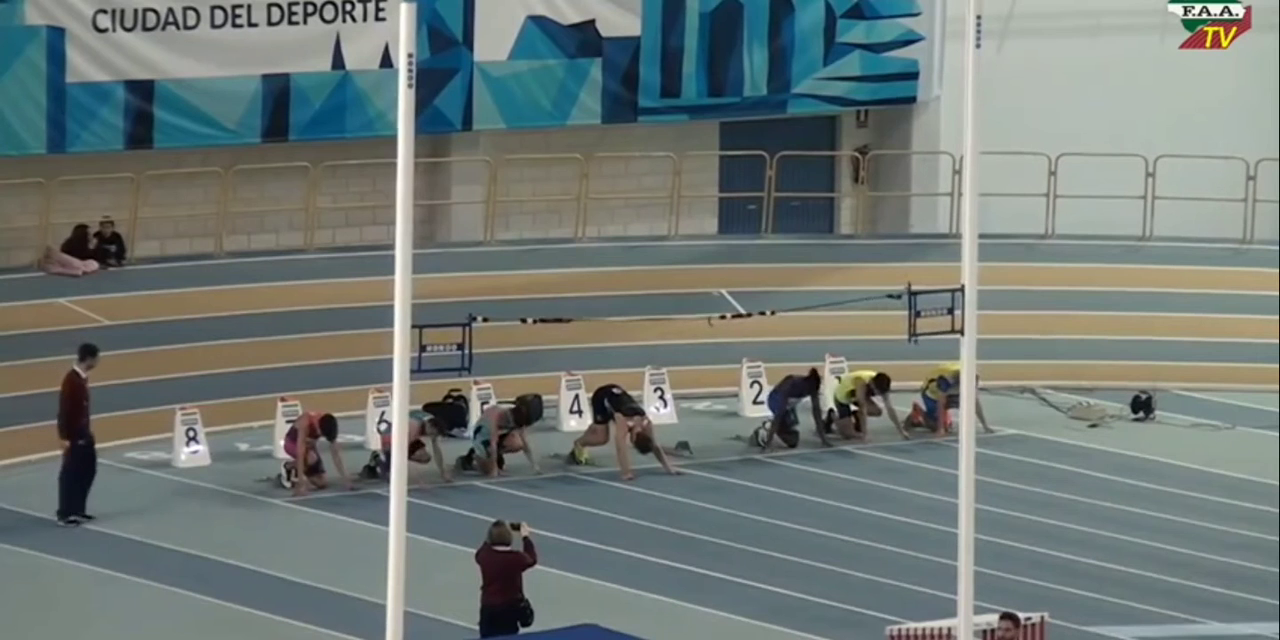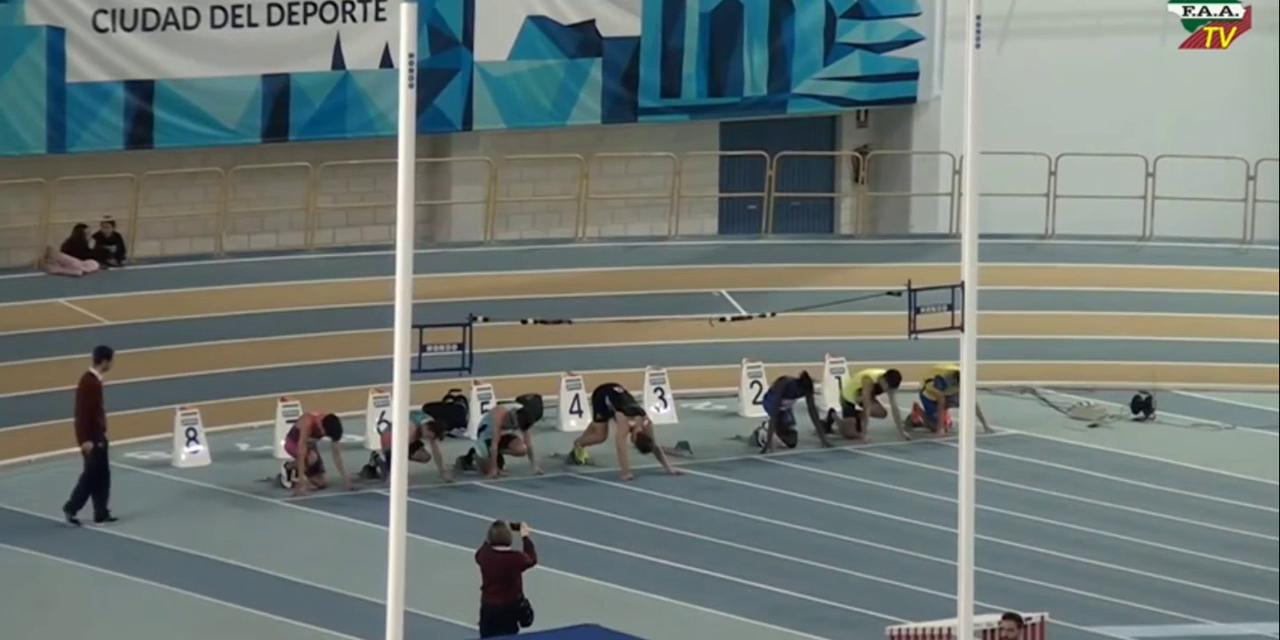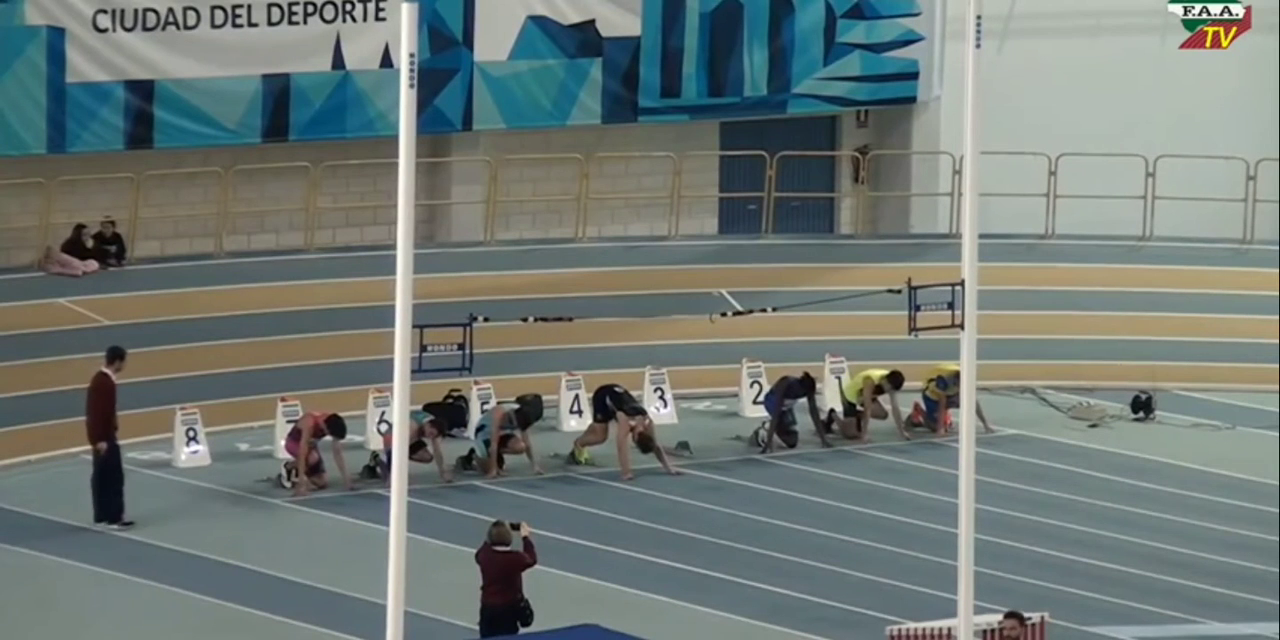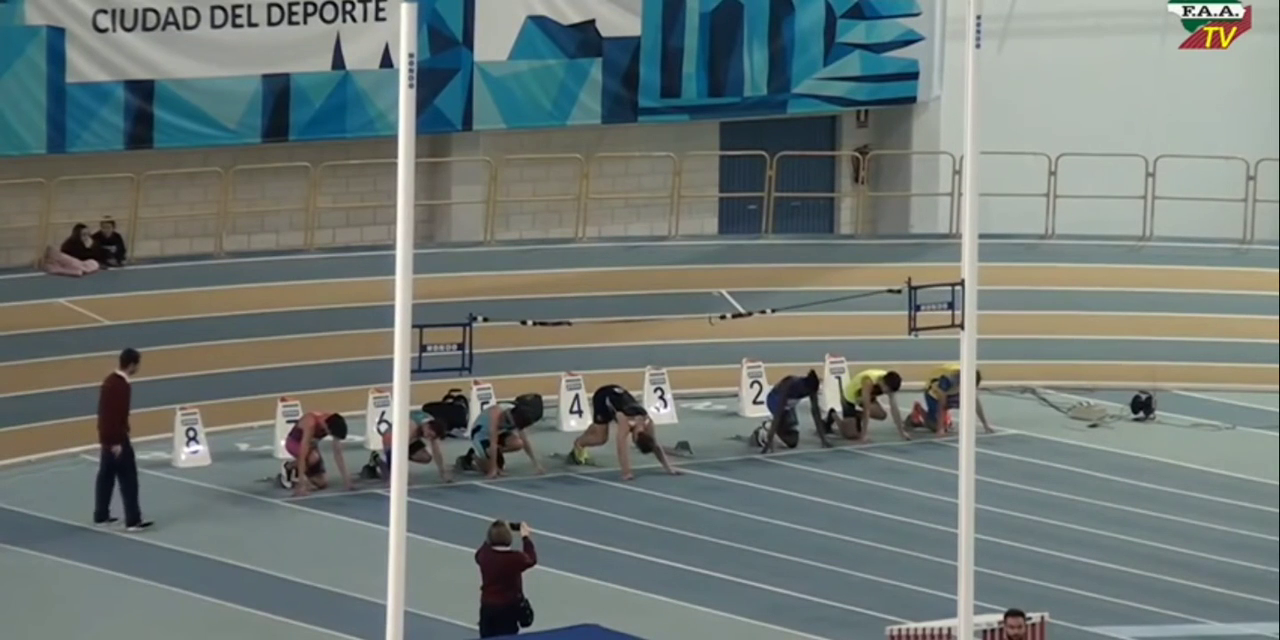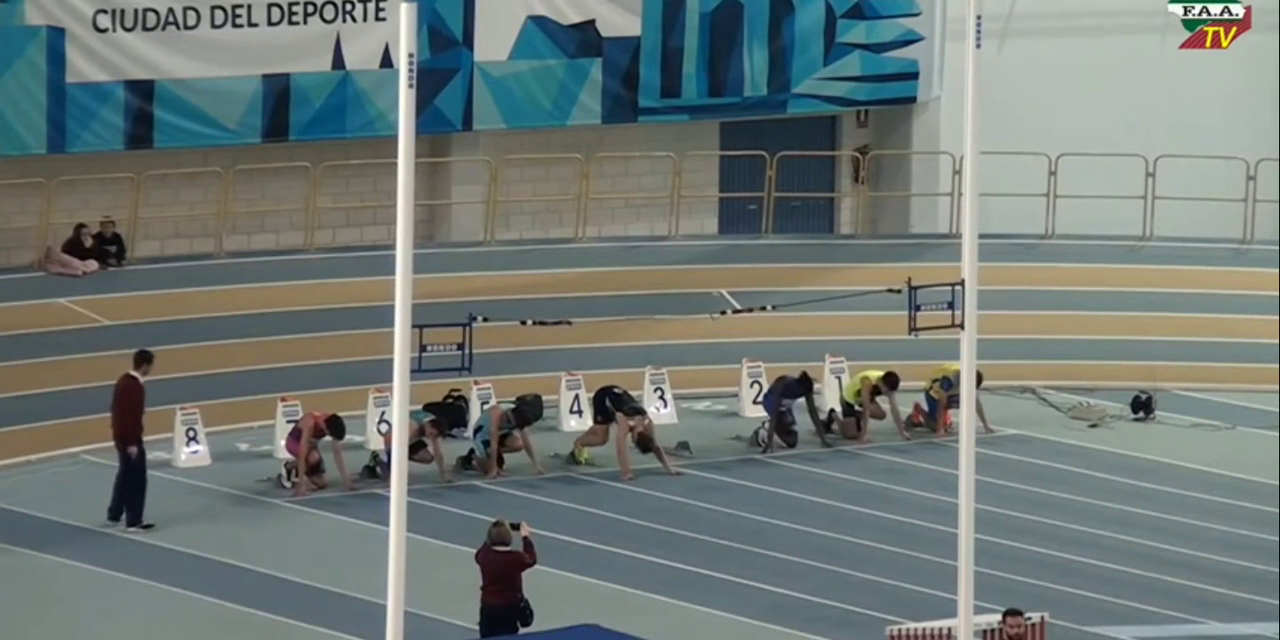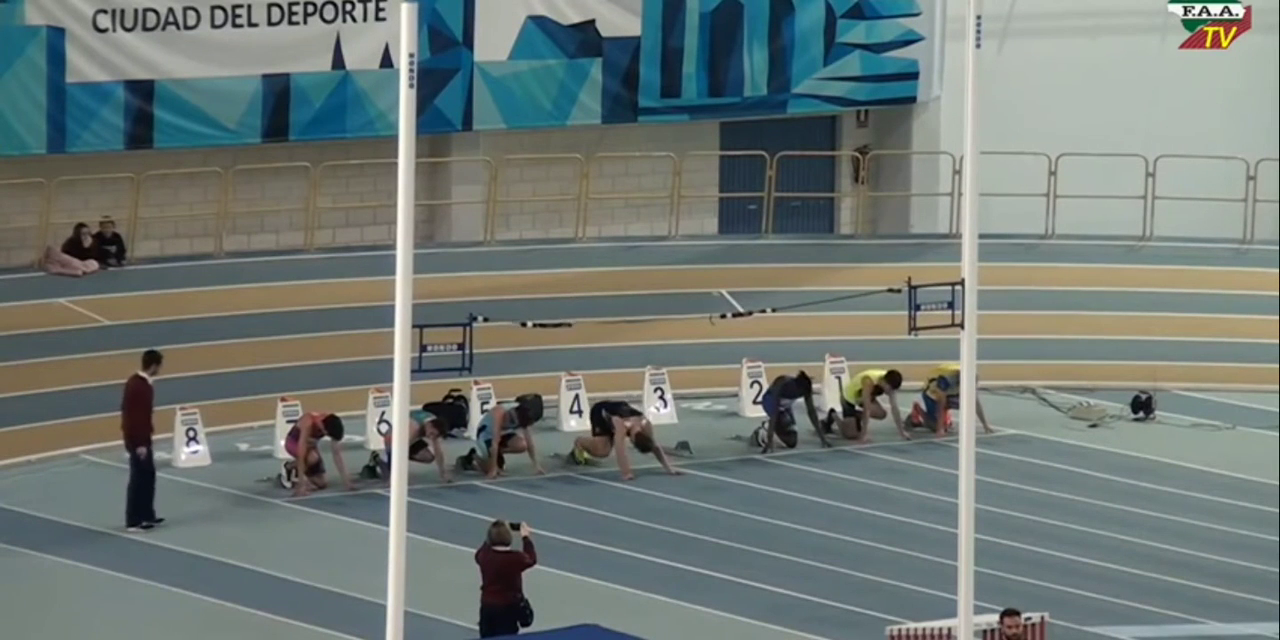
dt=0.3s
person 1, frame 1
left shoulder: (82, 378)
right shoulder: (72, 380)
right elbow: (64, 411)
right wrist: (64, 437)
left hip: (83, 432)
right hip: (73, 435)
left knee: (88, 469)
right knee: (71, 474)
left ankle: (77, 509)
right ankle: (64, 515)
person 1, frame 2
left shoulder: (94, 380)
right shoulder: (89, 382)
right elbow: (83, 413)
right wrist: (85, 440)
left hip: (97, 435)
right hip: (91, 437)
left knee: (101, 474)
right knee: (92, 475)
left ankle: (102, 514)
right ankle: (71, 509)
person 1, frame 3
left shoulder: (99, 378)
right shoulder: (106, 383)
right elbow: (102, 412)
right wrist: (101, 439)
left hip: (98, 435)
right hip: (104, 436)
left knee: (101, 475)
right knee: (114, 476)
left ankle: (101, 515)
right ankle: (114, 518)
person 1, frame 4
left shoulder: (111, 380)
right shoulder: (121, 385)
right elbow: (117, 415)
right wrist: (116, 442)
left hip: (107, 436)
right hip: (117, 438)
left knee: (106, 475)
right knee: (128, 478)
left ankle: (101, 515)
right ankle: (133, 521)
person 1, frame 5
left shoulder: (124, 380)
right shoulder: (135, 386)
right elbow: (132, 416)
right wrist: (132, 443)
left hip: (120, 435)
right hip: (130, 438)
left knee: (125, 475)
right knee: (137, 478)
left ankle: (114, 514)
right ankle: (133, 521)
person 1, frame 6
left shoulder: (134, 381)
right shoulder: (143, 387)
right elbow: (140, 417)
right wrist: (141, 444)
left hip: (132, 436)
right hip: (138, 439)
left knee: (147, 476)
right knee: (140, 479)
left ankle: (148, 515)
right ankle: (134, 521)
